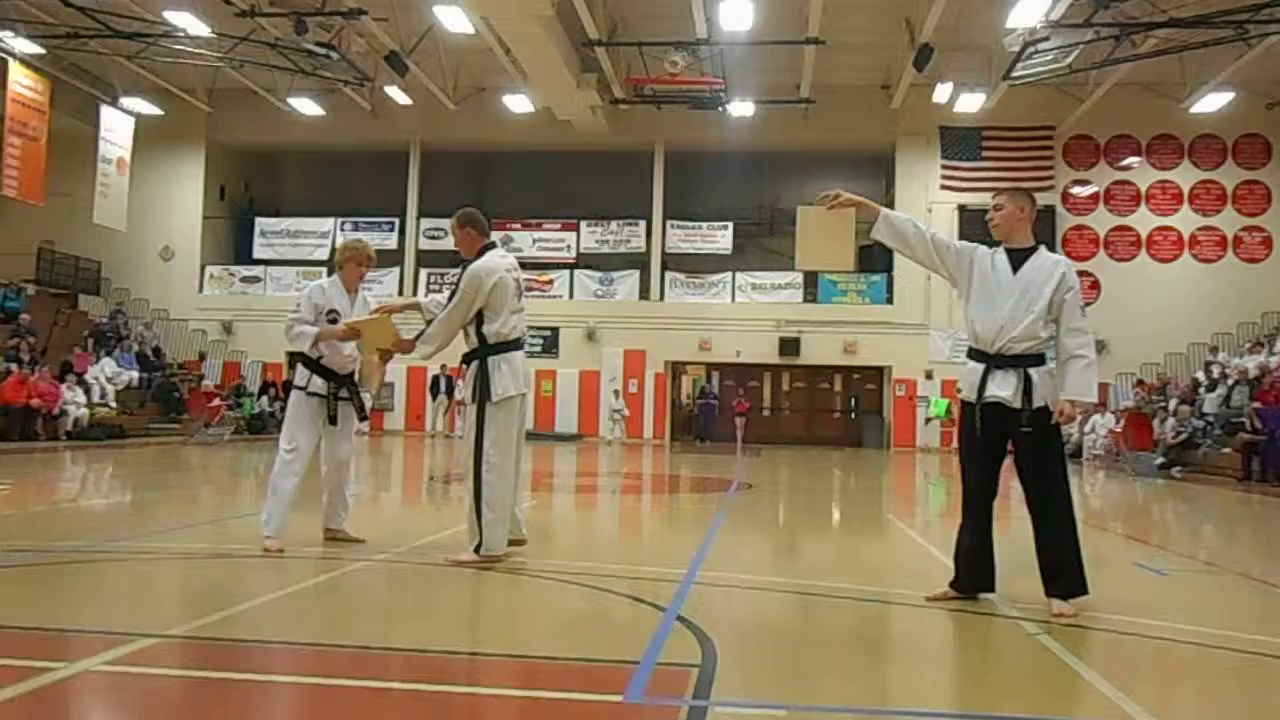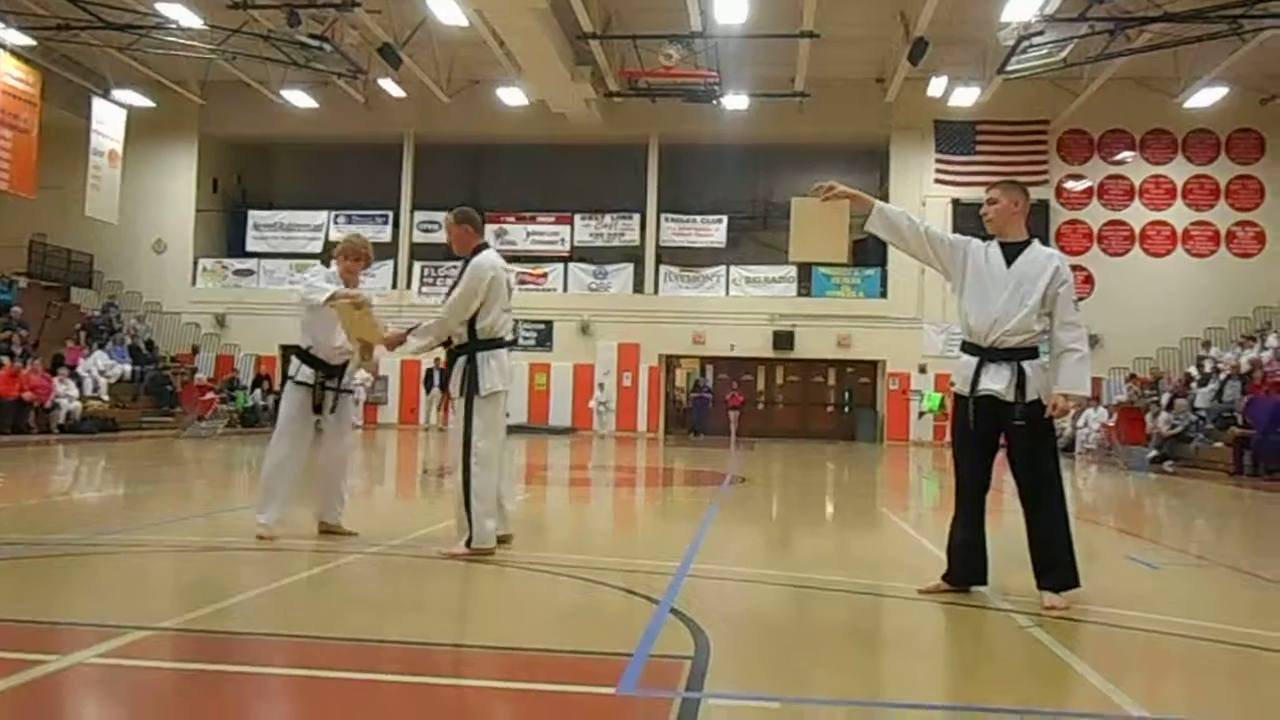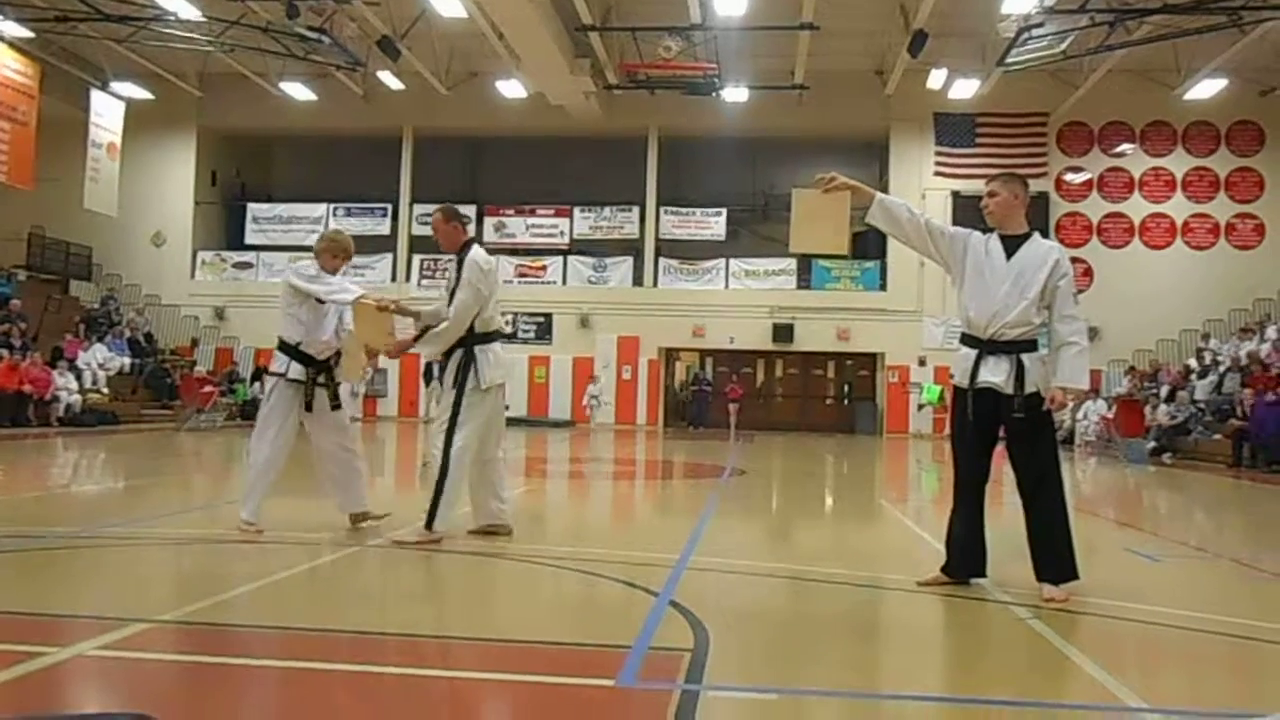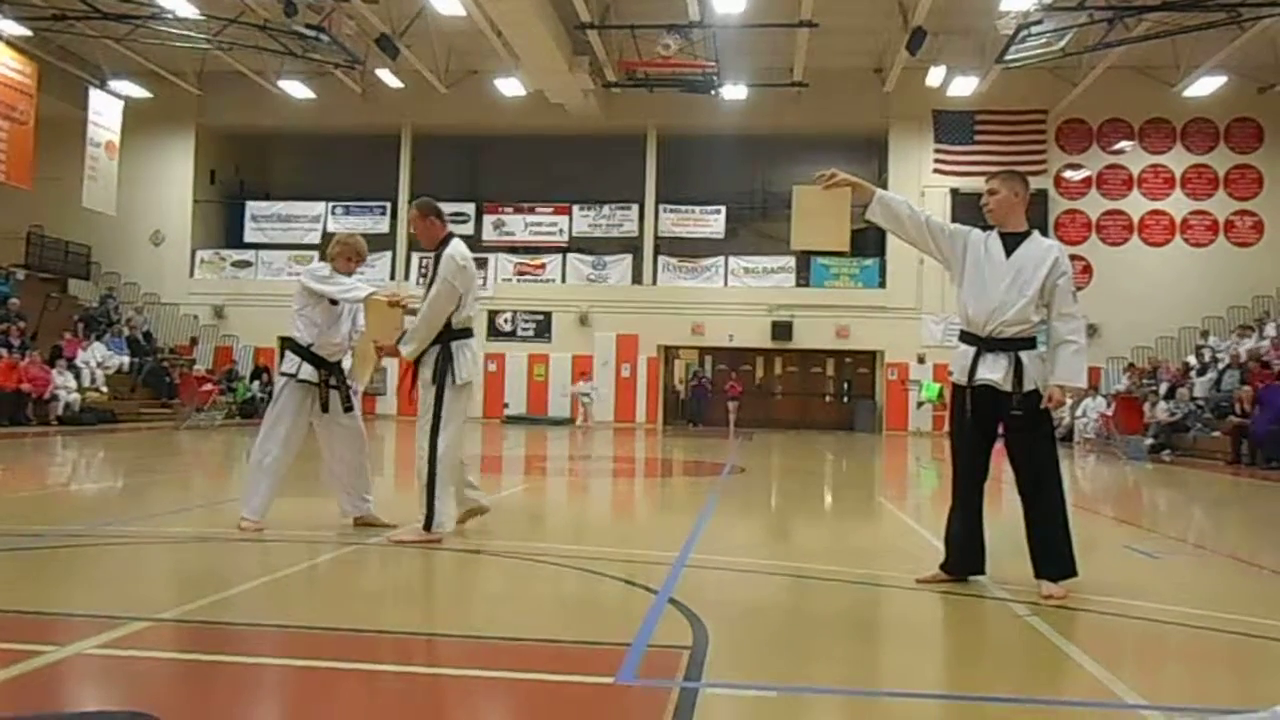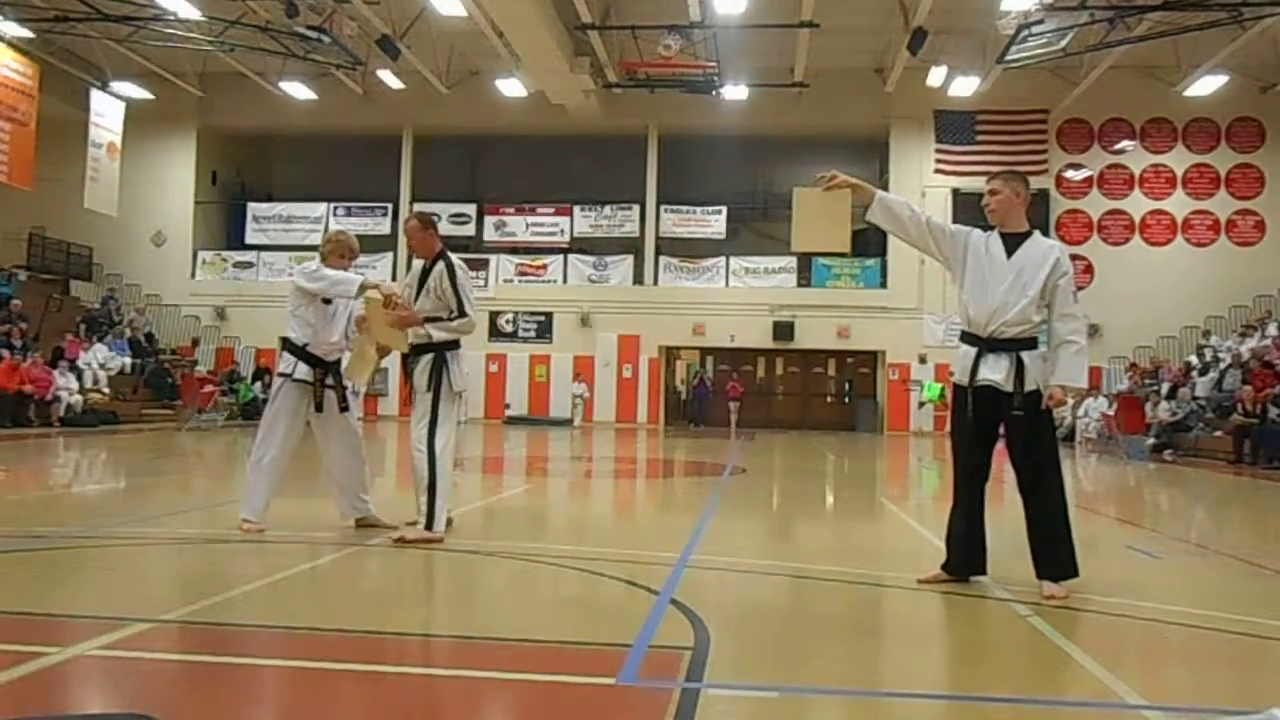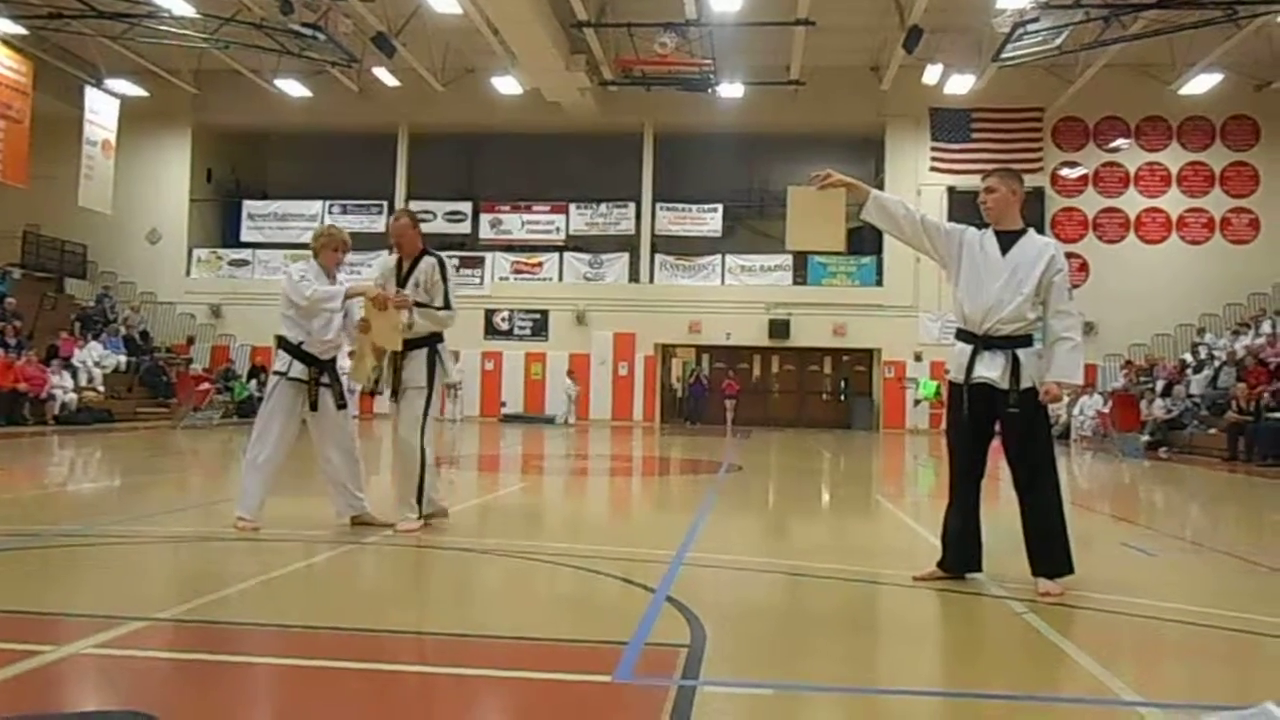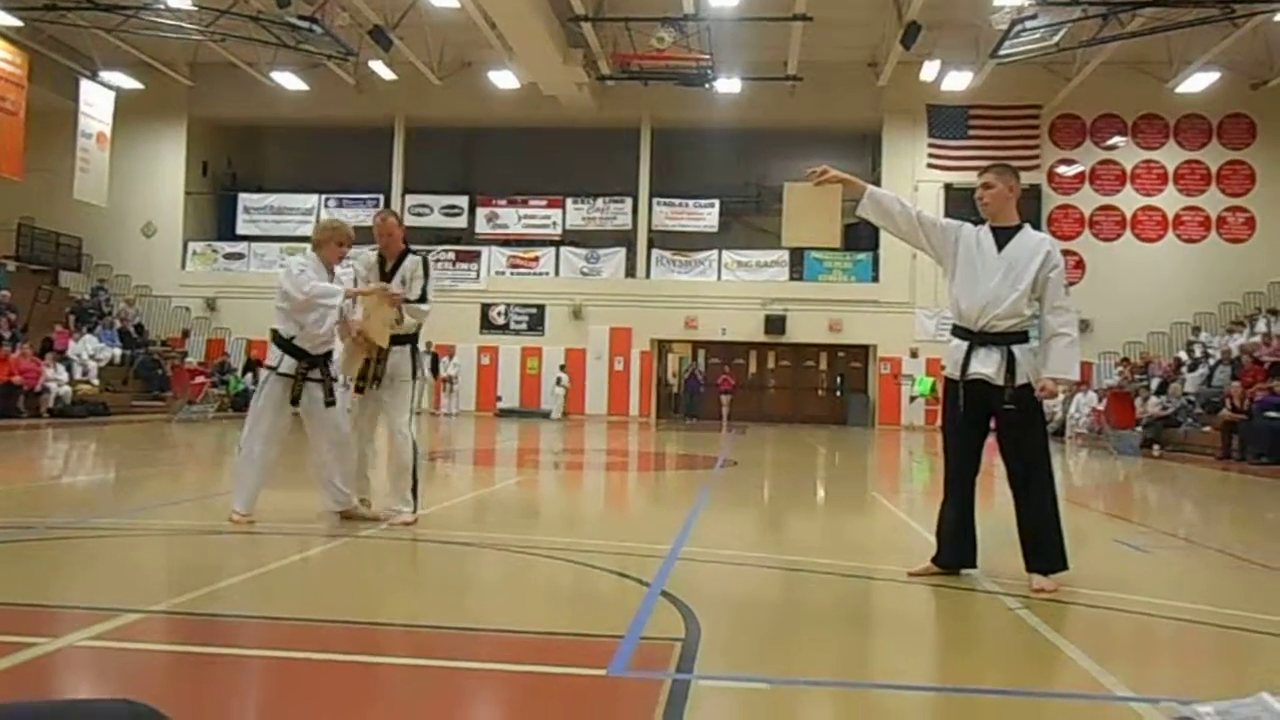
dt=0.4s
person 1, frame 1
left shoulder: (1057, 270)
right shoulder: (973, 260)
left elbow: (1075, 337)
right elbow: (918, 238)
left wrist: (1071, 395)
right wrist: (861, 205)
left hip: (1032, 388)
right hip: (981, 386)
left knee: (1047, 494)
right knee: (976, 491)
left ankle: (1061, 589)
right ankle: (969, 579)
person 1, frame 2
left shoulder: (1051, 263)
right shoulder: (967, 254)
left elbow: (1068, 330)
right elbow: (912, 231)
left wrist: (1065, 389)
right wrist: (854, 197)
left hip: (1025, 382)
right hip: (975, 379)
left knee: (1039, 488)
right knee: (969, 485)
left ankle: (1052, 582)
right ankle: (962, 573)
person 1, frame 3
left shoulder: (1051, 256)
right shoulder: (967, 246)
left elbow: (1068, 323)
right elbow: (911, 223)
left wrist: (1063, 382)
right wrist: (855, 189)
left hip: (1024, 374)
right hip: (974, 372)
left knee: (1039, 479)
right knee: (968, 476)
left ankle: (1052, 574)
right ankle: (961, 564)
person 1, frame 4
left shoulder: (1050, 254)
right shoulder: (967, 244)
left elbow: (1066, 322)
right elbow: (912, 220)
left wrist: (1060, 381)
right wrist: (856, 186)
left hip: (1023, 373)
right hip: (973, 369)
left knee: (1037, 477)
right knee: (966, 474)
left ankle: (1050, 572)
right ankle: (959, 562)
person 1, frame 5
left shoulder: (1051, 254)
right shoulder: (968, 244)
left elbow: (1068, 322)
right elbow: (913, 221)
left wrist: (1062, 381)
right wrist: (857, 187)
left hip: (1024, 372)
right hip: (974, 370)
left knee: (1038, 477)
right knee: (968, 474)
left ankle: (1052, 571)
right ankle: (961, 562)
person 1, frame 6
left shoulder: (1046, 251)
right shoulder: (962, 242)
left elbow: (1062, 319)
right elbow: (908, 219)
left wrist: (1058, 377)
right wrist: (850, 185)
left hip: (1020, 370)
right hip: (970, 367)
left knee: (1034, 474)
right knee: (963, 471)
left ankle: (1047, 569)
right ankle: (957, 560)
person 1, frame 7
left shoulder: (1042, 248)
right shoulder: (959, 238)
left elbow: (1058, 315)
right elbow: (903, 216)
left wrist: (1054, 374)
right wrist: (846, 181)
left hip: (1015, 366)
right hip: (965, 363)
left knee: (1028, 471)
right knee: (958, 468)
left ankle: (1042, 565)
right ankle: (951, 555)
person 2, frame 1
left shoulder: (480, 270)
right shoulder: (506, 262)
left elbow: (451, 320)
right elbow: (452, 304)
left wrist: (413, 344)
right wrist: (407, 304)
left hip: (493, 370)
right hip: (512, 365)
left knee: (487, 458)
right knee: (505, 456)
left ankle: (489, 544)
right ankle: (510, 529)
person 2, frame 2
left shoulder: (478, 265)
right shoulder: (495, 264)
left elbow: (451, 318)
left wrist: (407, 336)
right wrist: (419, 334)
left hip: (478, 367)
right hip: (489, 363)
left knee: (473, 452)
right knee: (489, 450)
left ankle: (478, 536)
right ankle: (498, 526)
person 2, frame 3
left shoulder: (472, 262)
right shoulder: (474, 259)
left elbow: (457, 321)
right elbow: (452, 312)
left wrist: (413, 344)
right wrist: (411, 314)
left hip: (473, 361)
right hip: (483, 360)
left knee: (448, 442)
right knee: (486, 446)
left ankle: (433, 525)
right ankle: (496, 517)
person 2, frame 4
left shoulder: (450, 257)
right shoulder: (452, 253)
left elbow: (435, 315)
left wrist: (400, 347)
left hip: (447, 356)
right hip: (453, 354)
left knee: (435, 440)
right knee: (447, 437)
left ankle: (433, 525)
right ankle: (469, 500)
person 2, frame 5
left shoulder: (450, 269)
right shoulder: (421, 269)
left elbow: (467, 321)
right elbow: (408, 313)
left wrist: (422, 322)
right wrist: (397, 313)
left hip: (440, 364)
right hip: (423, 363)
left knee: (428, 440)
right knee: (425, 439)
left ankle: (432, 523)
right ankle: (433, 514)
person 2, frame 6
left shoulder: (436, 265)
right shoulder: (387, 267)
left elbow: (446, 315)
right elbow: (377, 305)
left wrist: (411, 307)
right wrist: (377, 311)
left hip: (424, 358)
right hip: (397, 359)
left knee: (413, 437)
right knee: (405, 438)
left ankle: (415, 510)
right ankle: (429, 503)
person 2, frame 7
left shoulder: (417, 263)
right shoulder: (365, 262)
left elbow: (422, 308)
left wrist: (399, 306)
left hip: (401, 354)
right hip: (367, 353)
left knee: (400, 429)
right knee: (359, 427)
left ankle: (405, 506)
right ankle: (358, 496)
person 3, frame 1
left shoulder: (363, 302)
right shoulder: (318, 291)
right elbow: (294, 331)
right wrist: (330, 334)
left hip: (344, 387)
right hip: (312, 382)
left knee: (340, 459)
right knee: (294, 453)
left ankle: (333, 524)
right ankle: (272, 531)
person 3, frame 2
left shoulder: (360, 296)
right shoulder: (319, 276)
right elbow: (315, 290)
right wrist: (344, 294)
left hip: (339, 378)
right hip: (307, 373)
left knee: (338, 451)
right knee: (287, 447)
left ankle: (328, 518)
right ankle: (266, 517)
person 3, frame 3
left shoulder: (338, 289)
right shoulder: (300, 274)
left elbow: (346, 332)
right elbow: (331, 287)
left wrist: (366, 347)
right wrist: (371, 299)
left hip: (320, 373)
right hip: (290, 369)
left knee: (339, 440)
right knee: (270, 442)
left ankle: (356, 508)
right ankle: (248, 515)
person 3, frame 4
left shoulder: (352, 296)
right shoulder: (313, 275)
left elbow: (358, 335)
right elbow: (343, 286)
right wrist: (381, 296)
left hip: (332, 375)
right hip: (301, 370)
left knee: (351, 442)
right knee: (277, 442)
left ankle: (361, 510)
right ankle: (251, 513)
person 3, frame 5
left shoulder: (347, 294)
right shoulder: (308, 274)
left elbow: (351, 338)
right elbow: (333, 281)
right wrist: (378, 285)
left hip: (329, 375)
right hip: (298, 370)
left knee: (347, 445)
right knee: (275, 443)
left ankle: (360, 511)
right ankle: (251, 514)
person 3, frame 6
left shoulder: (341, 288)
right shoulder: (298, 273)
left elbow: (351, 327)
right elbow: (312, 296)
left wrist: (367, 328)
right wrist: (359, 290)
left hip: (324, 373)
right hip: (293, 368)
left knee: (341, 443)
right knee: (270, 442)
left ankle: (357, 510)
right ankle: (247, 512)
person 3, frame 7
left shoulder: (331, 278)
right shoulder: (297, 266)
left elbow: (334, 318)
right elbow: (310, 293)
left wrist: (352, 330)
right wrist: (358, 290)
left hip: (316, 367)
right hip: (285, 362)
left knee: (333, 432)
right knee: (262, 435)
left ankle: (345, 502)
right ankle: (241, 505)
